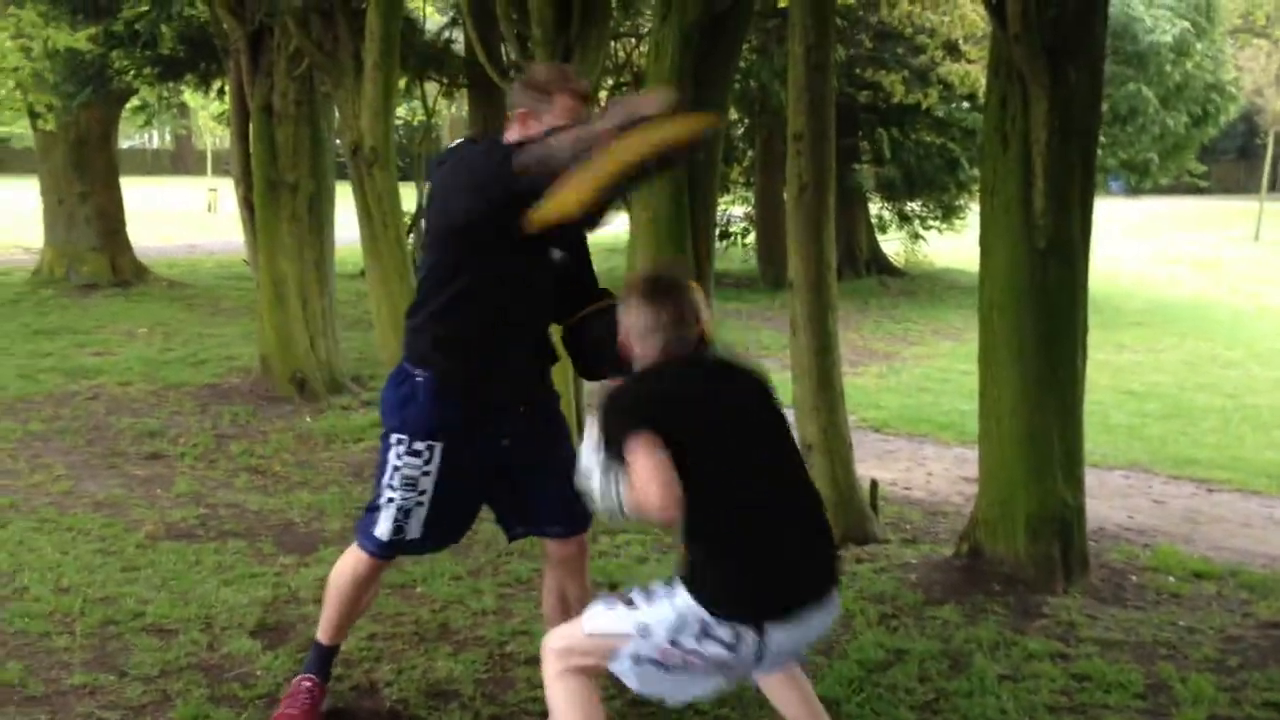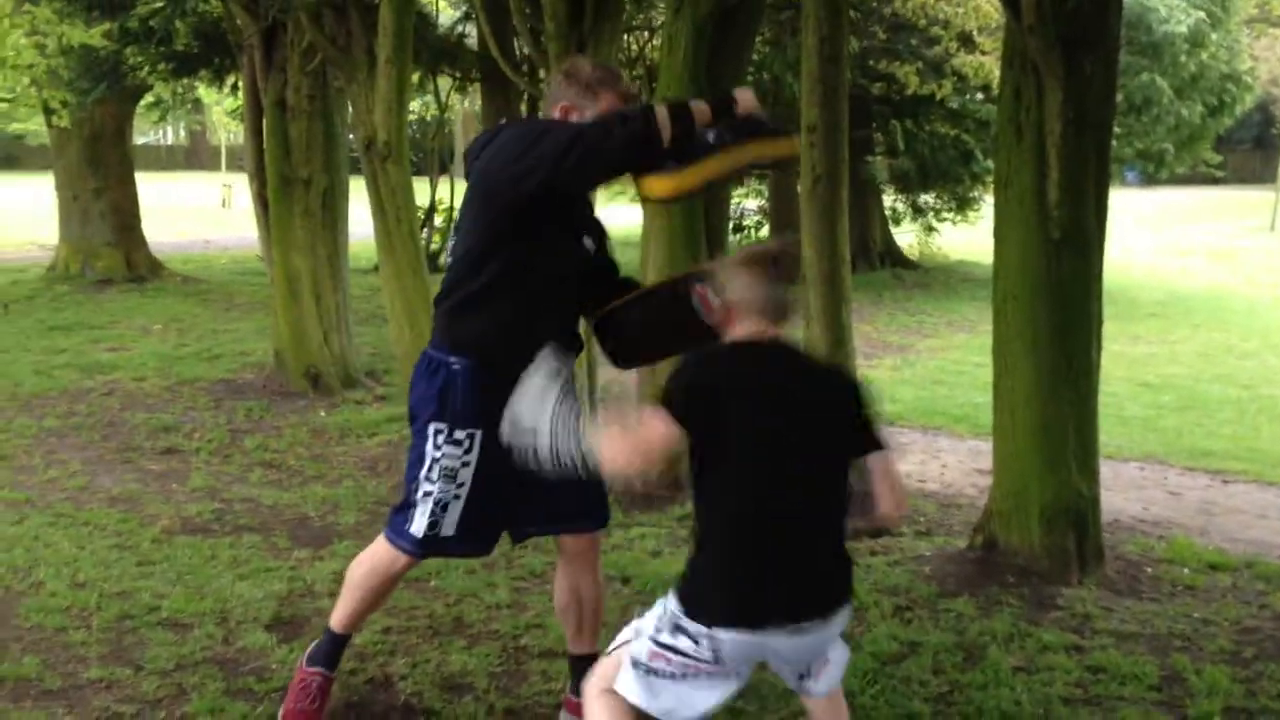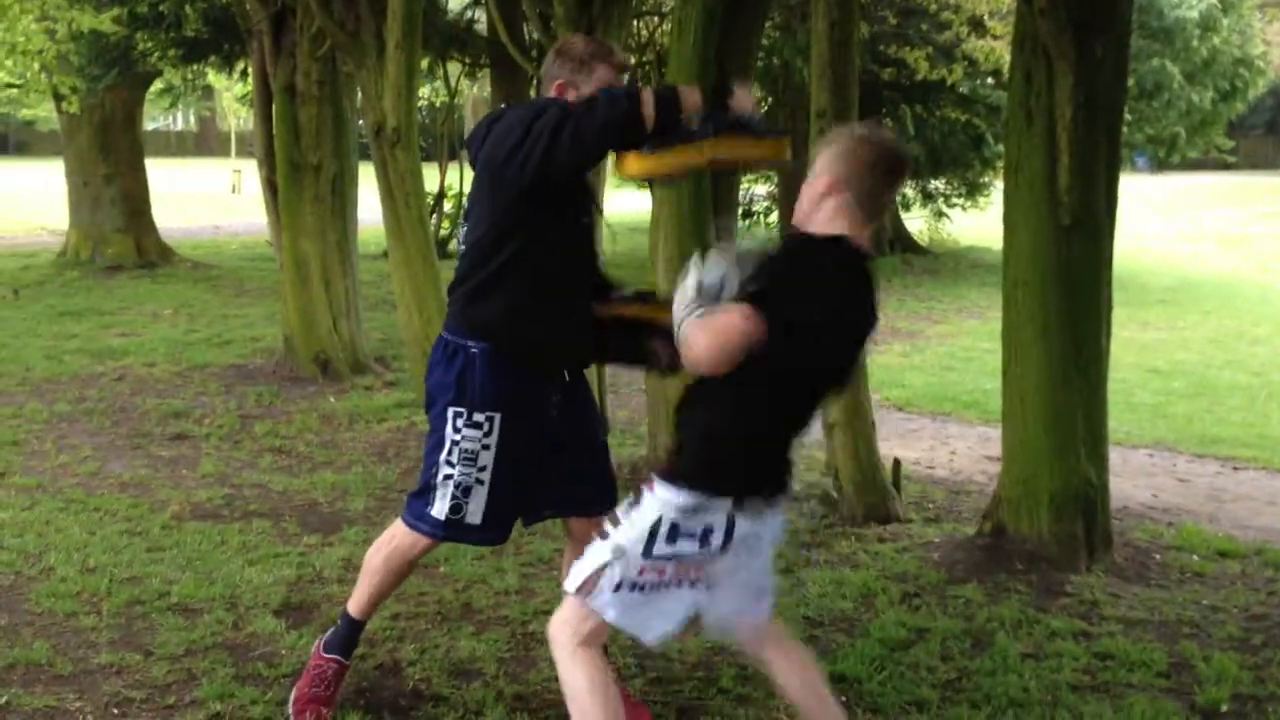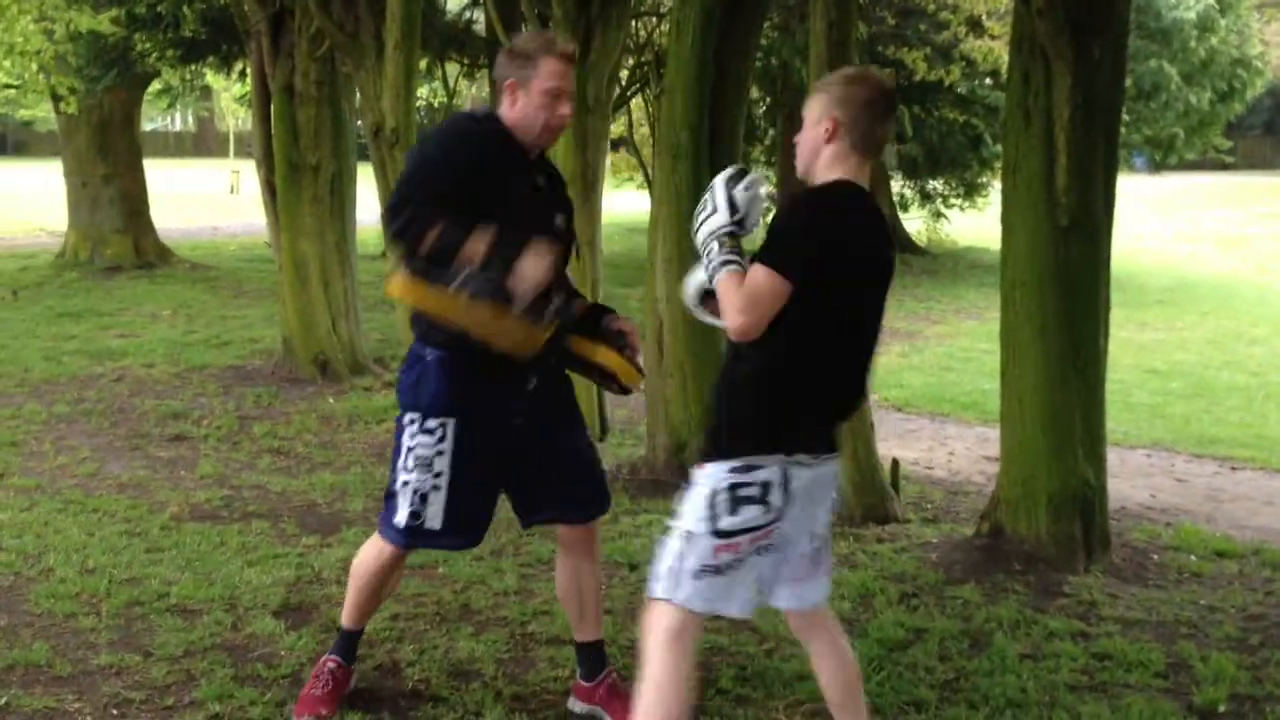
dt=0.3s
person 1, frame 1
left shoulder: (556, 217)
right shoulder: (474, 171)
left elbow: (579, 300)
right elbow: (521, 170)
right wrist: (610, 126)
left hip: (523, 396)
right hip: (441, 395)
left knee: (565, 544)
right knee: (379, 546)
person 1, frame 2
left shoulder: (570, 198)
right shoulder: (520, 153)
left elbow: (604, 290)
right elbow: (622, 143)
right wrist: (722, 107)
right hip: (468, 384)
left knee: (581, 539)
right knee: (408, 542)
right ankle: (319, 666)
person 1, frame 3
left shoulder: (569, 171)
right shoulder: (521, 134)
right elbow: (603, 115)
right wrist: (716, 100)
left hip: (555, 373)
right hip: (487, 366)
left knee: (589, 522)
right knee: (428, 523)
right ankle: (334, 652)
person 1, frame 4
left shoulder: (544, 180)
right shoulder: (461, 144)
right elbow: (408, 218)
left wrist: (597, 321)
left hip: (534, 380)
right hip: (453, 376)
left knee: (579, 526)
right knee: (401, 534)
right ankle: (337, 662)
person 2, frame 1
left shoulder: (631, 399)
right shoulder: (745, 380)
left elbow: (663, 503)
left wrist: (611, 485)
left hip: (740, 612)
right hip: (815, 597)
left knee: (563, 654)
right knee: (766, 653)
person 2, frame 2
left shoulder: (708, 370)
right shoulder: (837, 384)
left elbow: (633, 460)
right elbow: (892, 503)
left wrist: (567, 429)
left hip: (723, 613)
right hip: (824, 607)
right knee: (815, 668)
person 2, frame 3
left shoulder: (804, 260)
right shoulder: (856, 295)
left elbow: (705, 353)
left wrist: (689, 306)
left hip: (702, 493)
right hip: (758, 498)
left knee: (573, 632)
right knee: (757, 632)
person 2, frame 4
left shoulder: (816, 209)
right shoulder: (869, 228)
left elbow: (744, 319)
left wrist: (717, 238)
right wrist: (727, 270)
left hip: (751, 458)
right hip: (811, 456)
left knee: (669, 627)
right knee: (810, 616)
